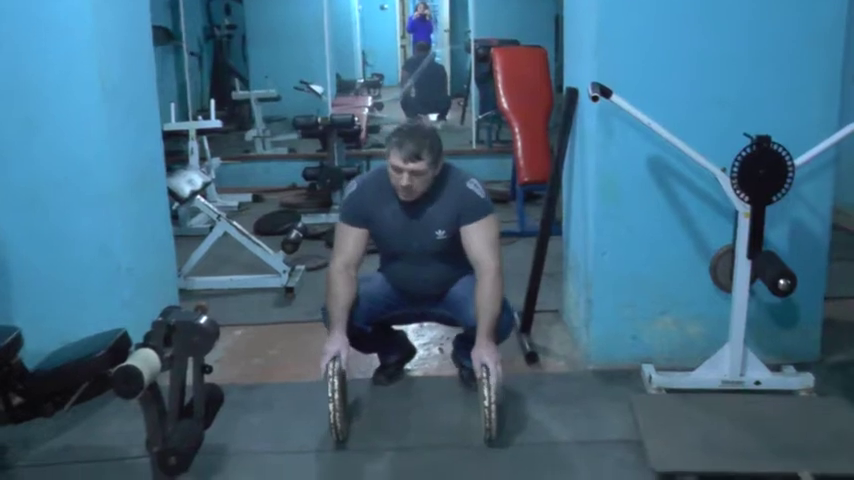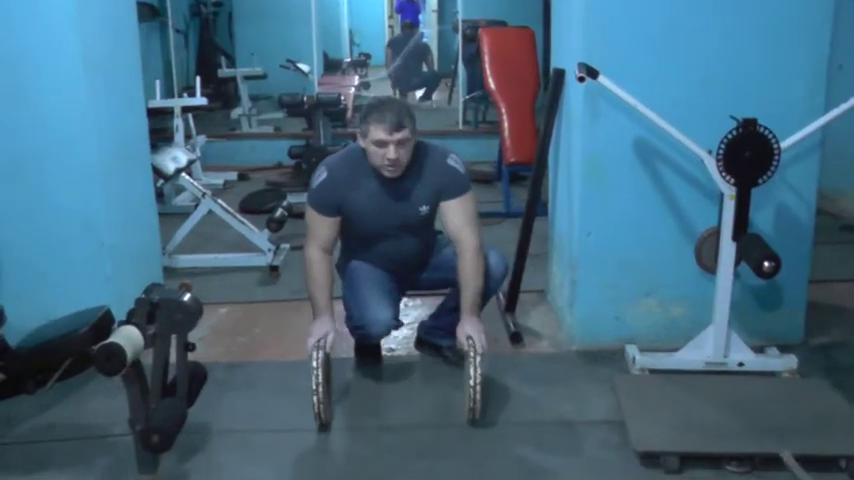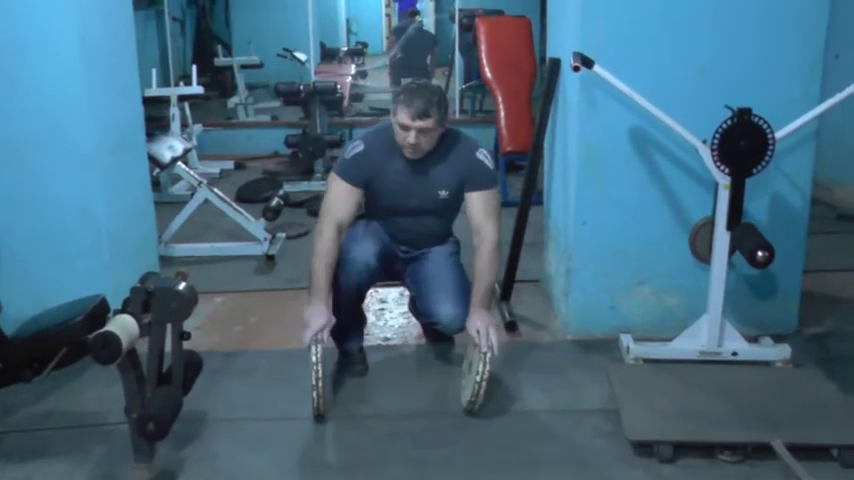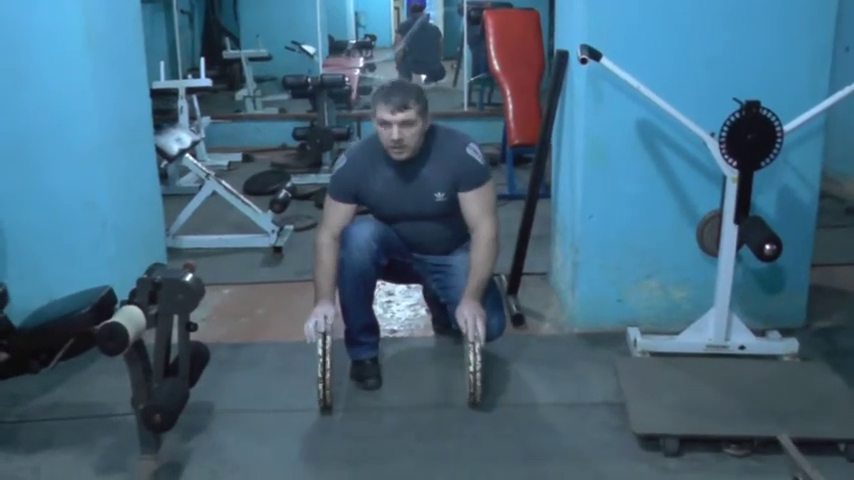
dt=1s
person 1, frame 1
left shoulder: (466, 191)
right shoulder: (363, 191)
left elbow: (488, 267)
right elbow: (343, 265)
left wrist: (485, 340)
right wrist: (337, 331)
left hip: (455, 284)
right hip: (394, 287)
left knee: (498, 322)
right knee: (338, 313)
left ankle: (466, 355)
right ankle: (394, 352)
person 1, frame 2
left shoulder: (443, 165)
right shoulder: (332, 176)
left elbow: (467, 242)
right elbow: (317, 250)
left wrist: (469, 315)
right wrist: (323, 315)
left hip: (425, 256)
right hip: (366, 264)
left knee: (493, 265)
right knee: (378, 322)
left ankle: (435, 335)
right ankle: (365, 334)
person 1, frame 3
left shoulder: (471, 157)
right shoulder: (366, 149)
left elbow: (486, 233)
right elbow: (330, 223)
left wrist: (480, 308)
right wrist: (319, 301)
left hip: (433, 250)
right hip: (379, 240)
left knee: (452, 320)
right knee: (357, 252)
left ankle: (424, 307)
right ankle: (348, 339)
person 1, frame 4
left shoulder: (462, 153)
right shoulder: (354, 163)
left elbow: (484, 230)
right elbow: (329, 235)
left wrist: (471, 299)
right wrist: (323, 300)
left hip: (449, 255)
right hip: (393, 252)
left knee: (487, 326)
right knee: (357, 236)
left ankle: (439, 300)
right ankle: (363, 350)
